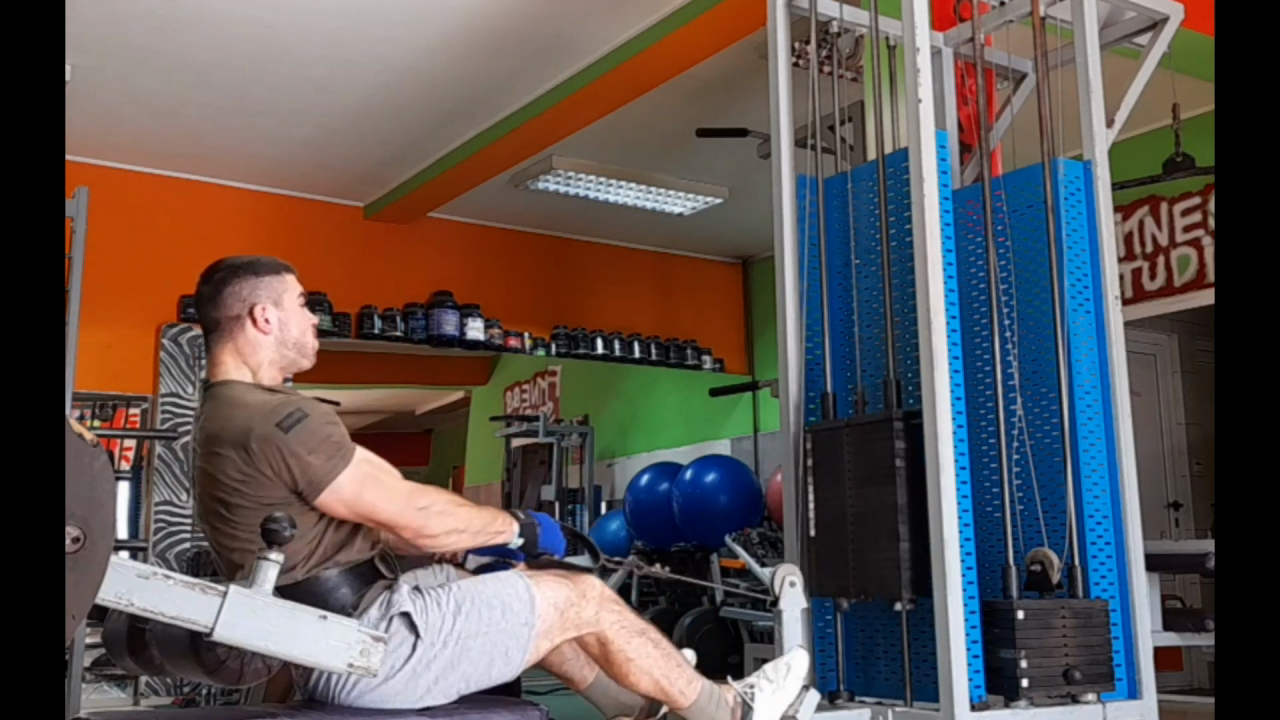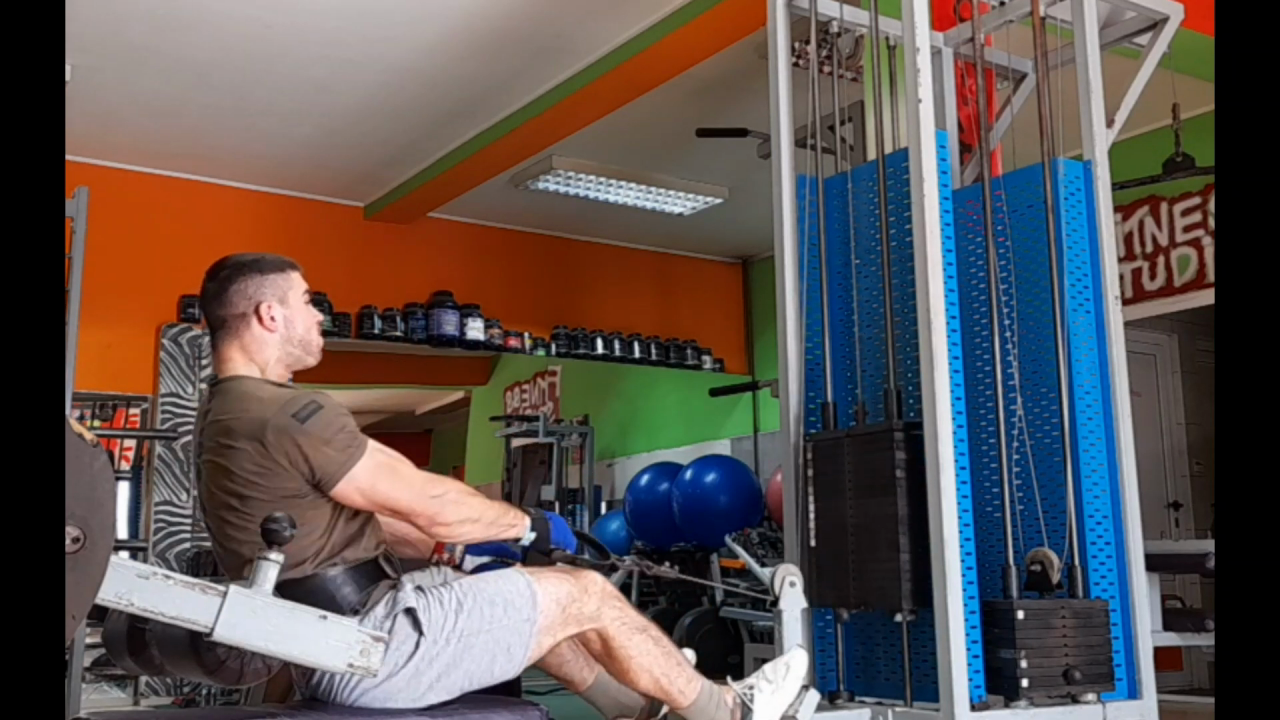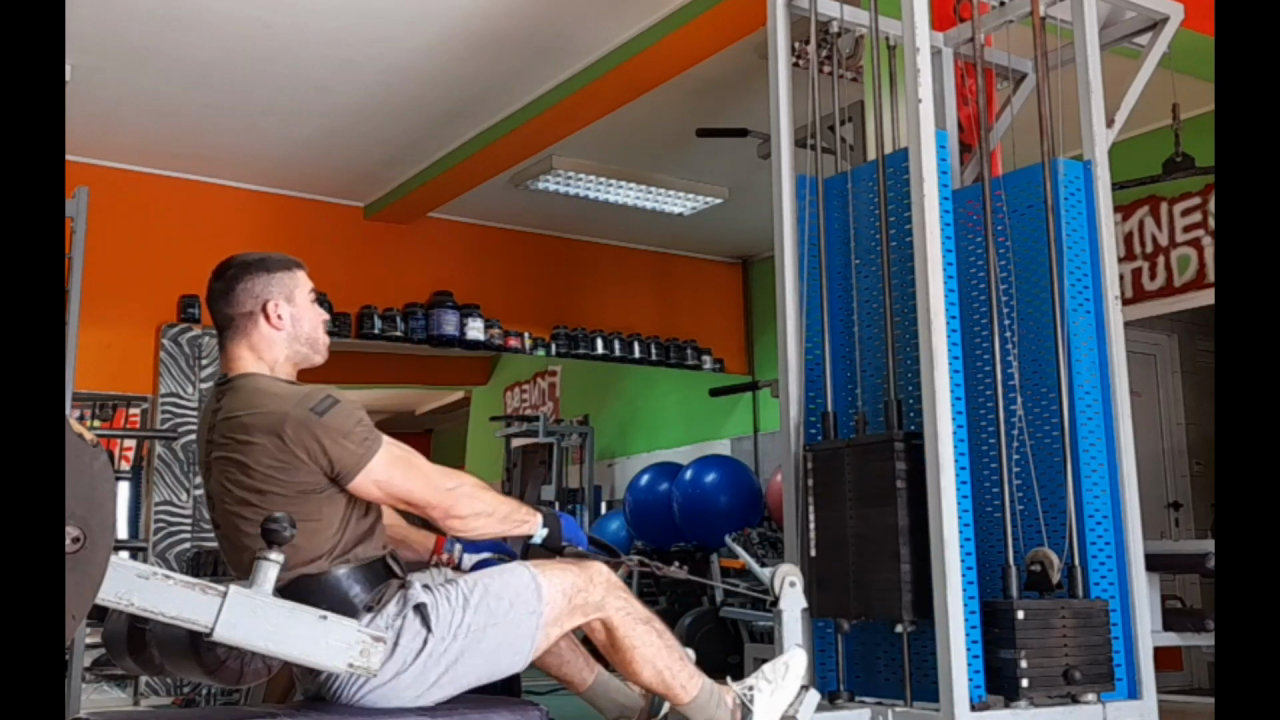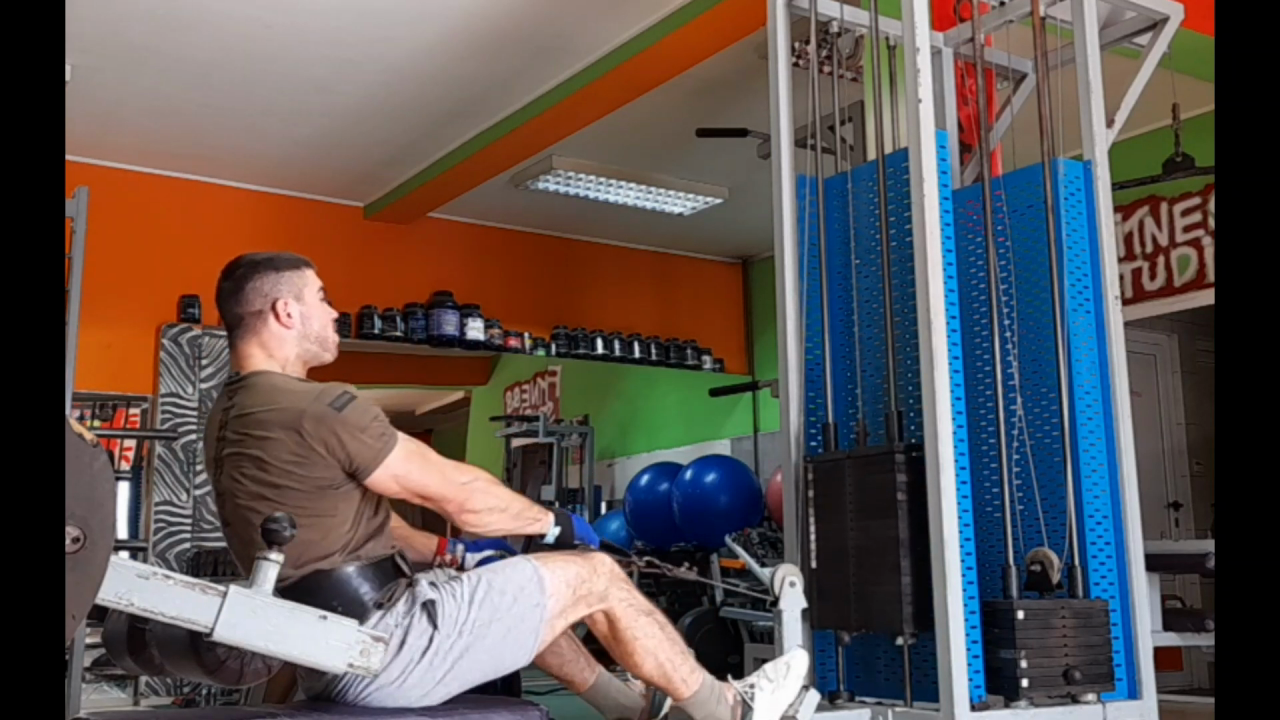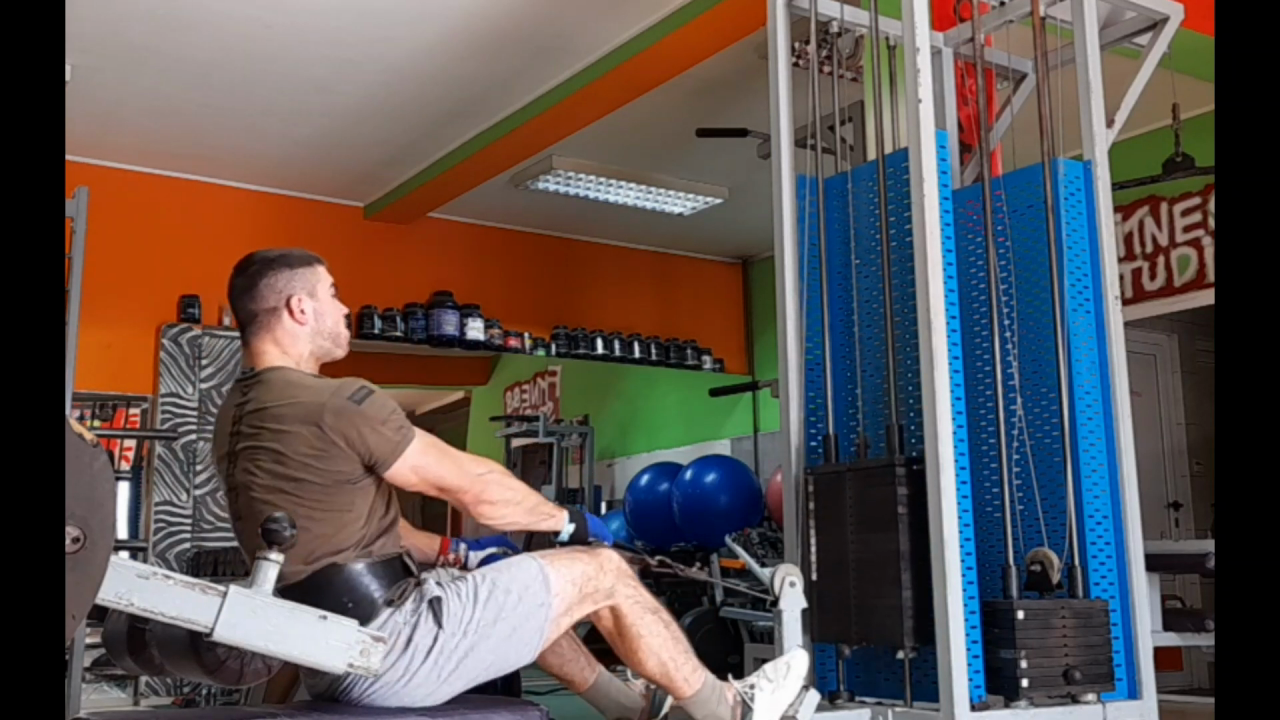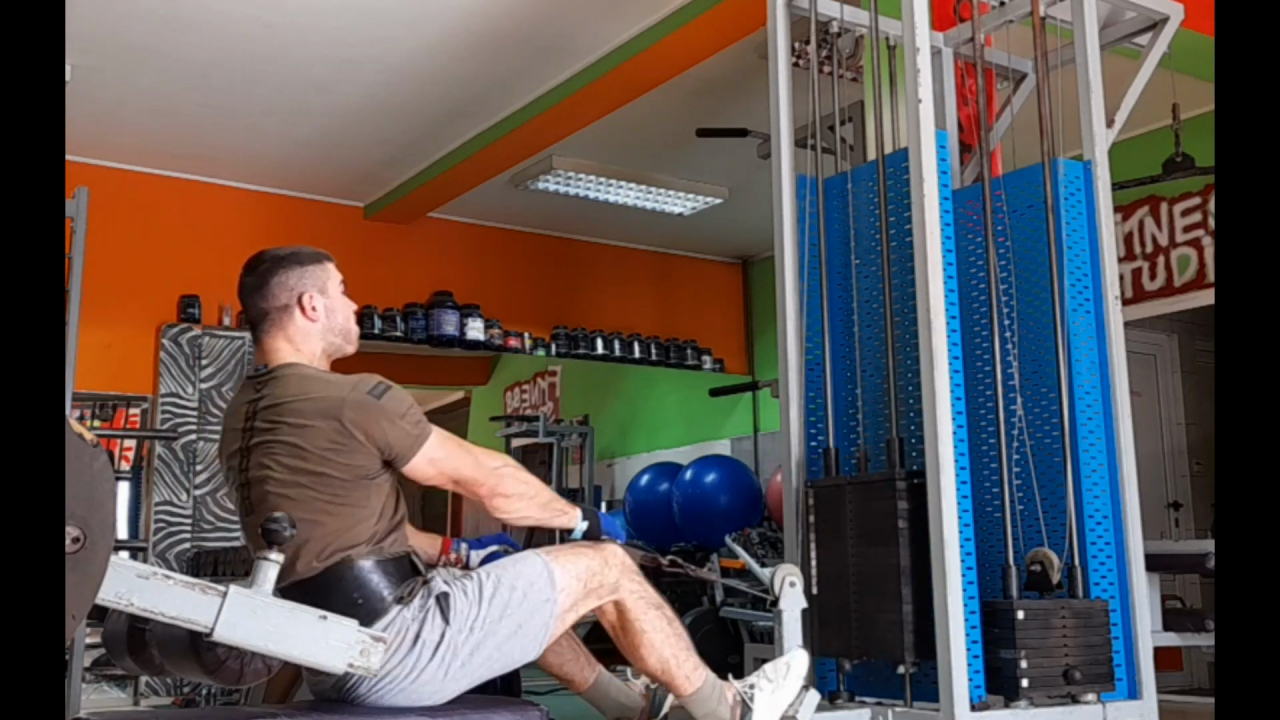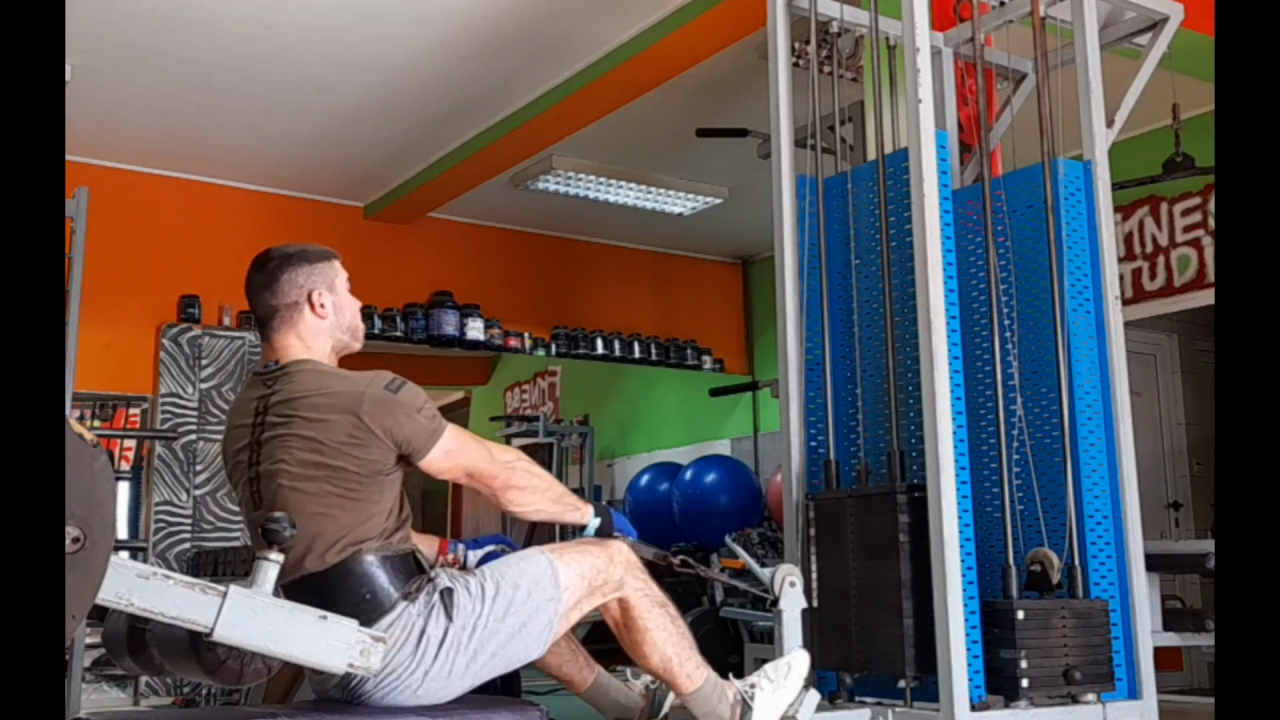
dt=0.1s
person 1, frame 1
left shoulder: (236, 412)
right shoulder: (273, 421)
left elbow: (376, 508)
right elbow: (415, 517)
left wrist: (483, 538)
right wrist: (517, 526)
left knee: (513, 584)
right knee: (583, 599)
person 1, frame 2
left shoulder: (227, 415)
right shoulder: (288, 416)
right elbow: (427, 502)
left wrist: (450, 553)
right wrist: (530, 524)
left knee: (510, 586)
right knee: (586, 593)
person 1, frame 3
left shoulder: (229, 415)
right shoulder: (302, 412)
right elbow: (442, 497)
left wrist: (450, 552)
right wrist: (543, 523)
left knee: (513, 586)
right knee: (591, 585)
person 1, frame 4
left shoulder: (231, 418)
right shoulder: (319, 409)
right elbow: (456, 493)
left wrist: (450, 553)
right wrist: (554, 523)
right hip: (381, 650)
left knee: (511, 586)
right knee: (594, 575)
person 1, frame 5
left shoulder: (241, 415)
right shoulder: (337, 404)
right elbow: (472, 486)
left wrist: (453, 552)
right wrist: (568, 521)
right hip: (387, 648)
left knee: (516, 584)
right knee: (600, 572)
person 1, frame 6
left shoulder: (243, 417)
right shoulder: (353, 400)
right elbow: (486, 480)
left wrist: (452, 552)
right wrist: (582, 519)
right hip: (394, 648)
left knee: (514, 585)
right knee: (605, 566)
person 1, frame 7
left shoulder: (248, 415)
right shoulder: (366, 395)
right elbow: (499, 475)
left wrist: (451, 552)
right wrist: (593, 516)
right hip: (398, 646)
left knee: (517, 585)
right knee: (610, 564)
